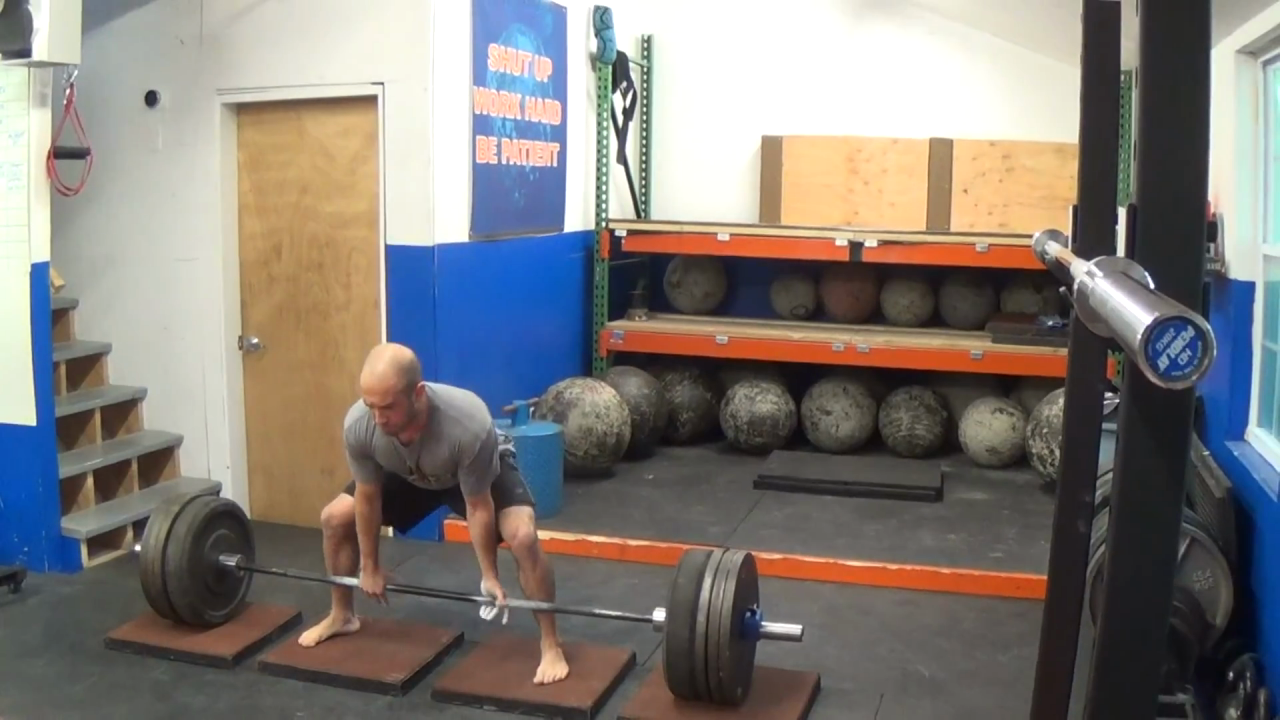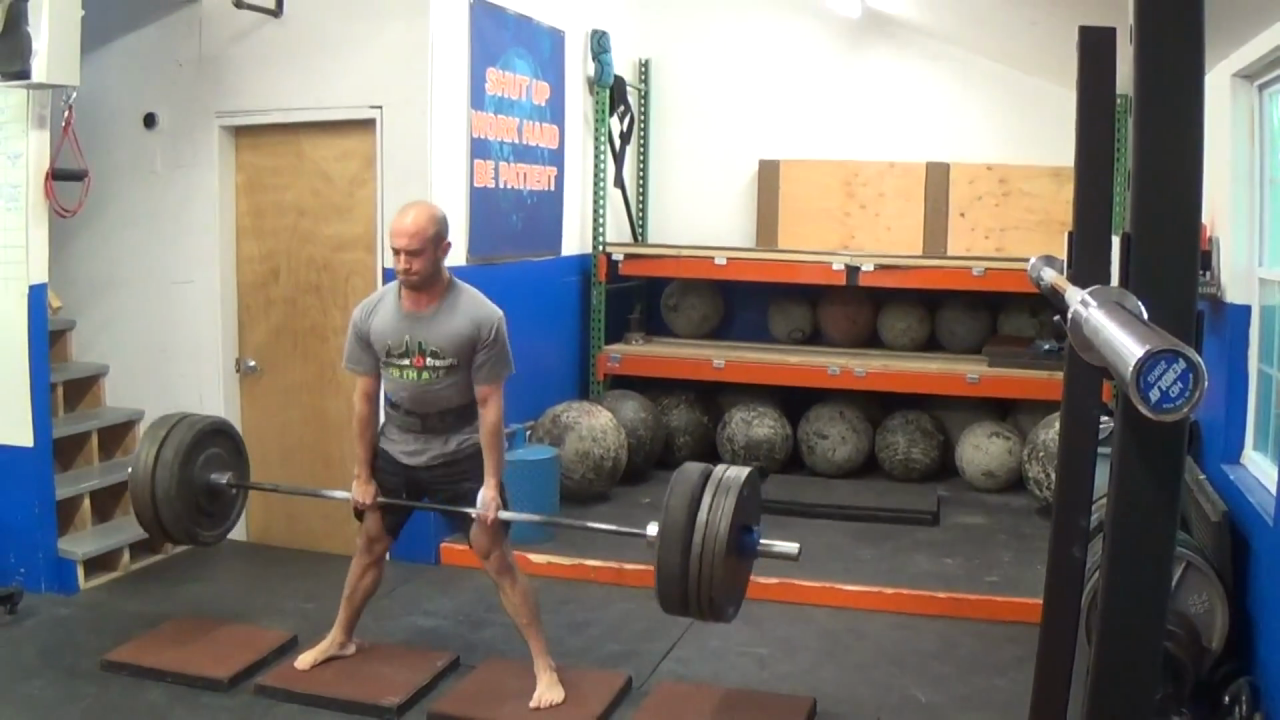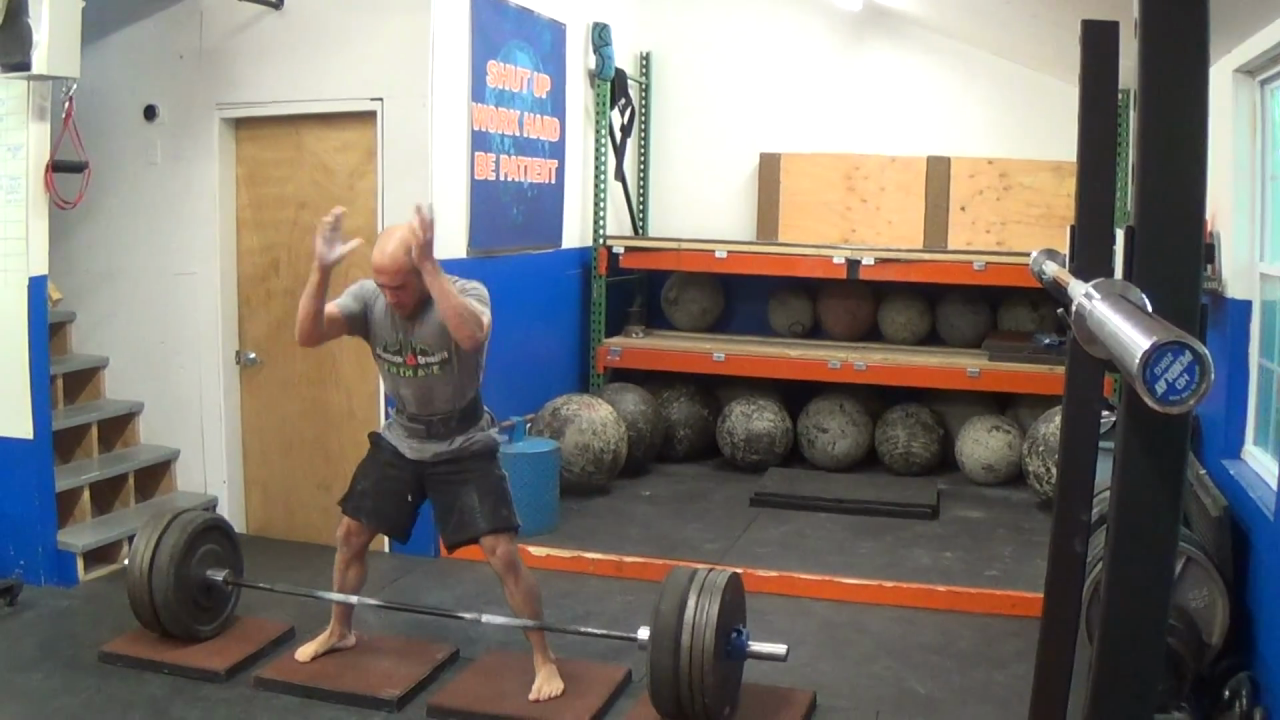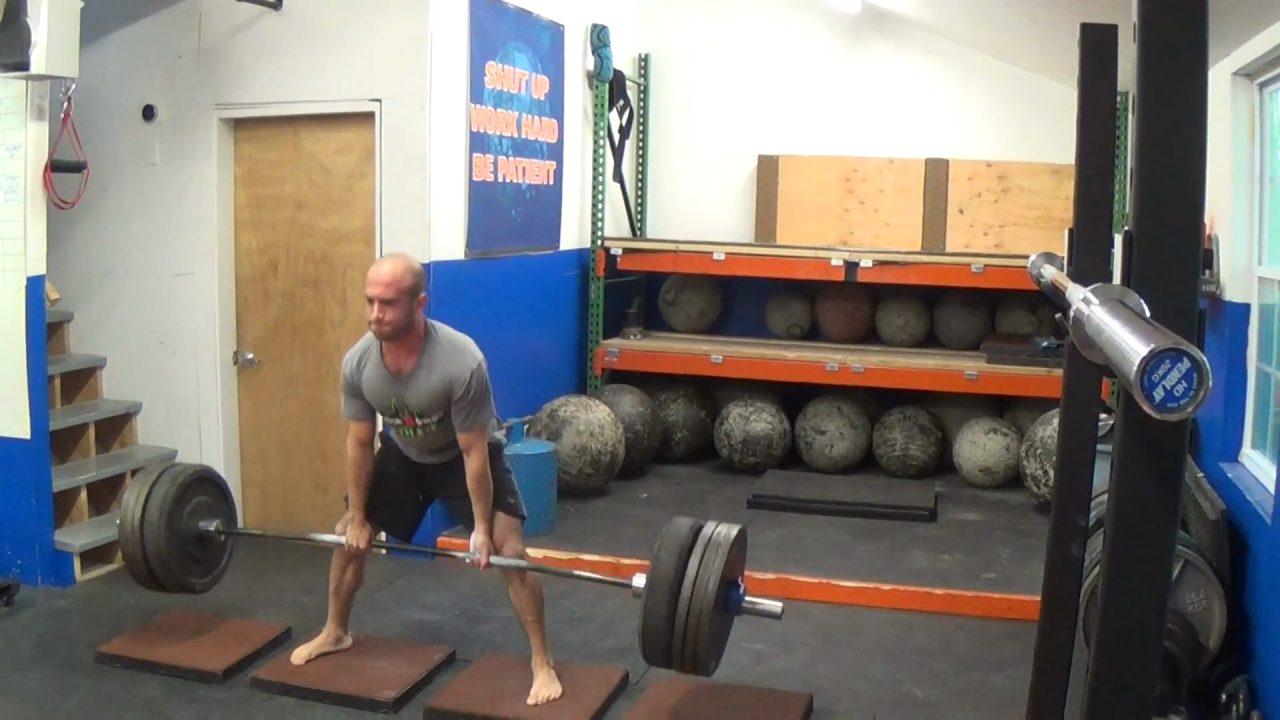
dt=1s
person 1, frame 1
left shoulder: (470, 424)
right shoulder: (358, 426)
left elbow: (478, 505)
right elbow: (368, 498)
left wrist: (489, 577)
right wrist: (370, 566)
left hip: (482, 470)
left knee: (522, 537)
right knee: (334, 520)
left ankle: (551, 646)
right ankle: (341, 616)
person 1, frame 2
left shoulder: (480, 316)
right shoulder: (370, 313)
left elbow: (490, 405)
right elbow: (365, 398)
left wrist: (491, 484)
right wrist: (362, 473)
left hip: (462, 453)
right hip: (394, 452)
left knee: (496, 561)
right knee: (370, 547)
left ankle: (545, 668)
right ankle: (340, 640)
person 1, frame 3
left shoulder: (466, 294)
right shoulder: (367, 297)
left elbow: (472, 340)
right elbow: (308, 334)
left wrist: (431, 272)
right wrist: (322, 267)
left hip: (465, 449)
right hip: (398, 443)
left knee: (503, 556)
right knee: (350, 538)
left ankle: (544, 662)
right ankle: (339, 632)
person 1, frame 4
left shoulder: (461, 363)
right shoulder: (357, 362)
left elbow: (474, 451)
right elbow: (360, 444)
left wrist: (481, 529)
right wrist: (357, 518)
left hip: (465, 457)
right hip: (404, 454)
left knee: (508, 551)
right knee: (349, 539)
left ankle: (542, 665)
right ankle: (334, 633)
